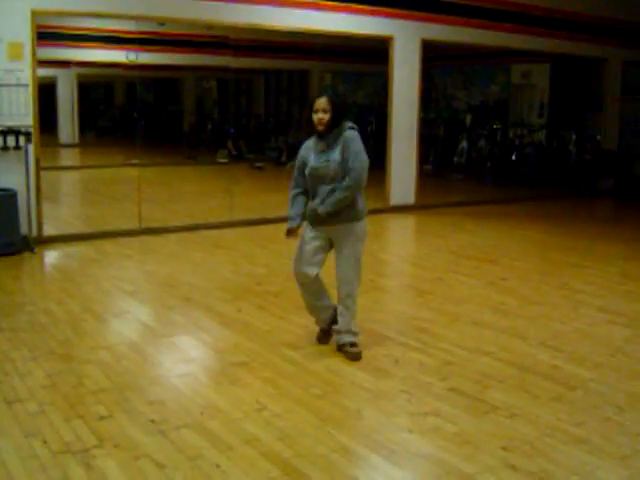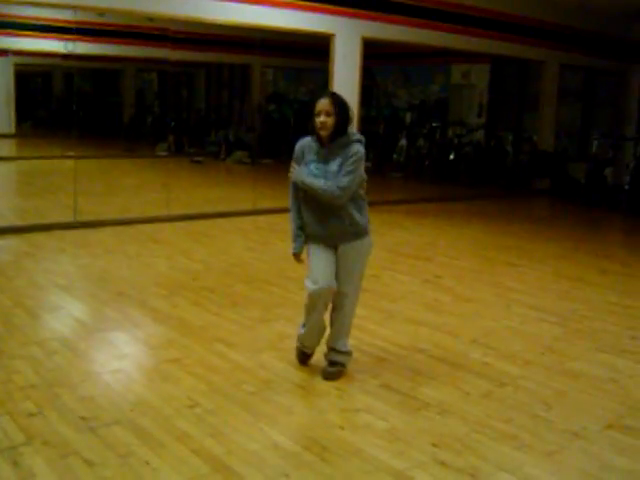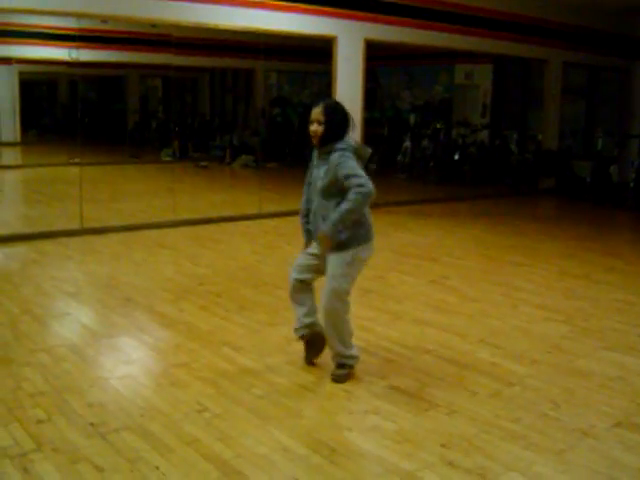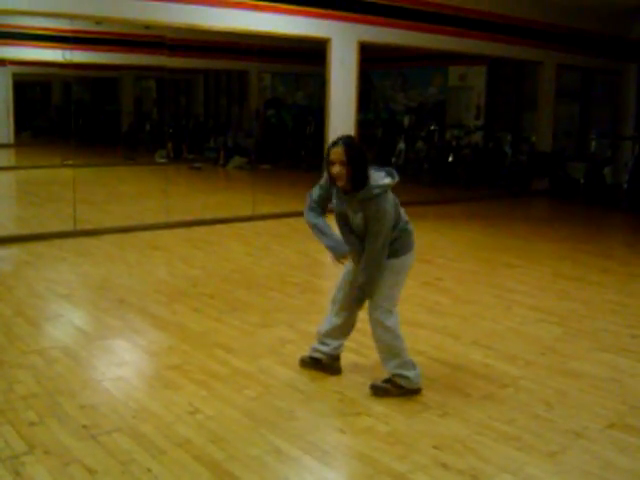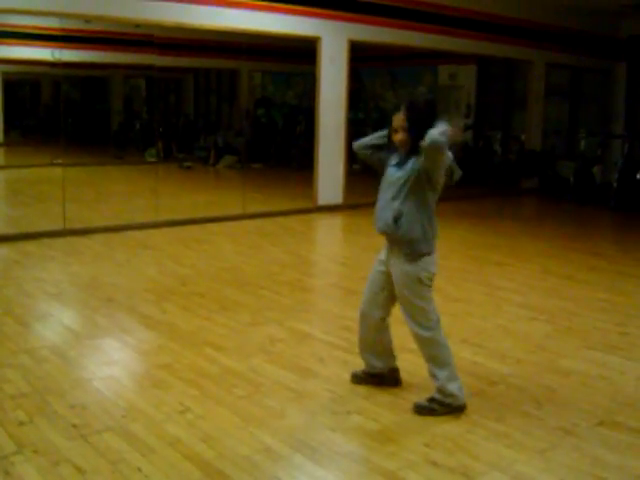
dt=1s
person 1, frame 1
left shoulder: (350, 138)
right shoulder: (308, 148)
left elbow: (357, 178)
right elbow: (298, 187)
left wrist: (325, 206)
right wrist: (294, 219)
left hip: (349, 222)
right hip: (317, 223)
left knee: (347, 281)
right knee: (304, 271)
left ankle: (346, 335)
right ankle: (327, 317)
person 1, frame 2
left shoulder: (354, 150)
right shoulder: (304, 147)
left elbow: (339, 193)
right elbow: (296, 196)
left wrist: (302, 178)
right wrist: (297, 239)
left hip: (353, 236)
right hip: (318, 235)
left knee: (345, 296)
right knee: (319, 288)
left ankle: (339, 354)
right ankle: (308, 340)
person 1, frame 3
left shoulder: (341, 157)
right shoulder: (319, 154)
left elbow: (363, 191)
left wrist: (333, 225)
right wrist: (307, 228)
left hip: (350, 243)
right hip: (324, 241)
left knee: (332, 303)
right knee: (298, 277)
left ankle: (345, 359)
right ankle: (311, 332)
person 1, frame 4
left shoulder: (378, 199)
right shoulder: (333, 182)
left elbow: (376, 248)
right elbow: (312, 209)
left wrist: (363, 287)
right wrist: (333, 243)
left hip: (393, 252)
right hip: (362, 251)
left knee: (380, 313)
right knee: (343, 300)
left ankle: (405, 378)
right ankle: (326, 354)
person 1, frame 5
left shoulder: (431, 161)
right shoulder: (394, 158)
left elbow: (433, 142)
right elbow: (360, 147)
left wrist: (443, 130)
right wrist: (393, 132)
left hip: (413, 257)
right hip: (390, 251)
left knee: (424, 327)
right knee: (370, 312)
left ankle: (451, 395)
right ankle: (381, 368)
